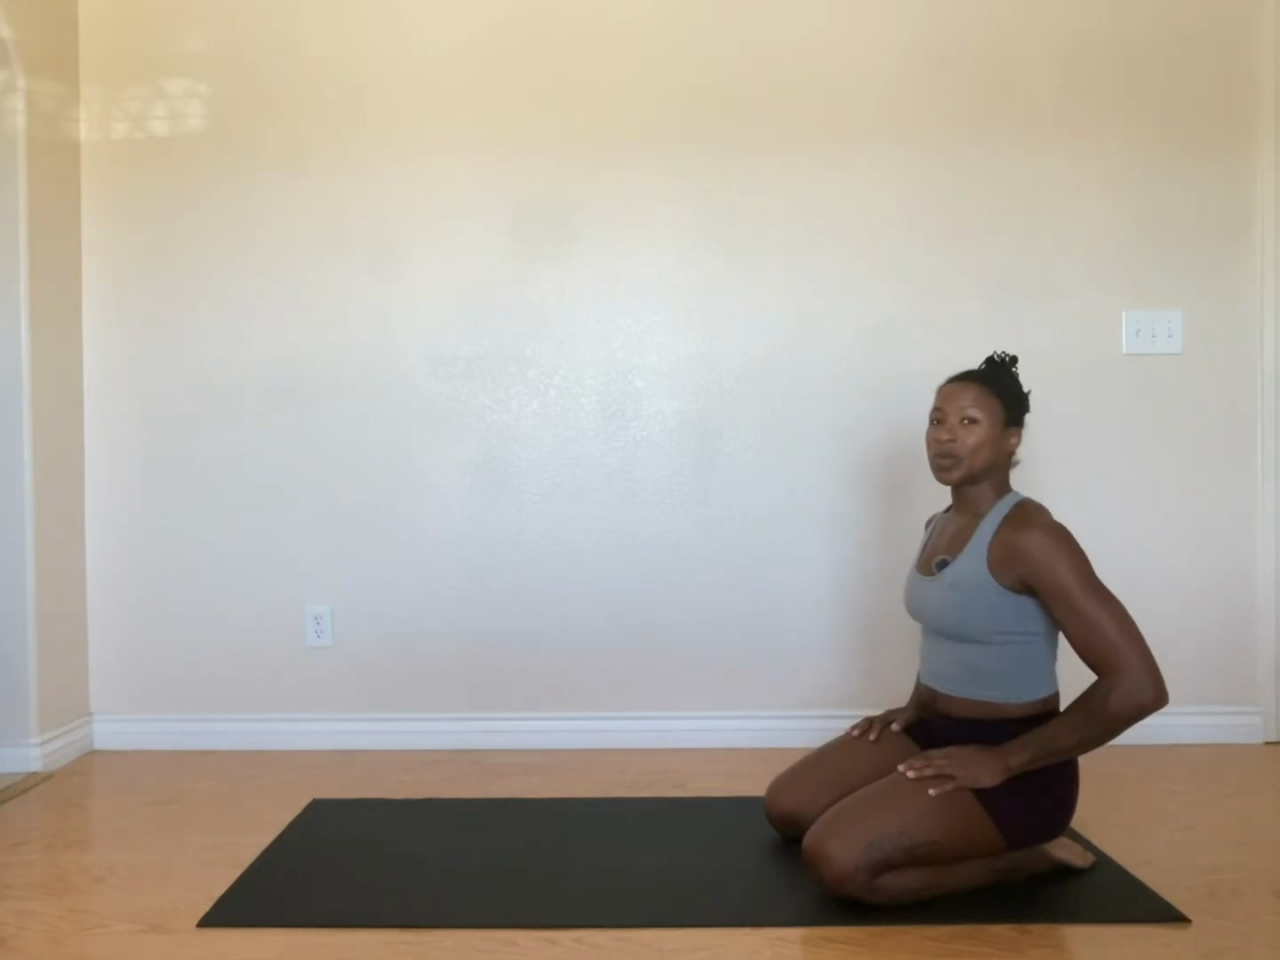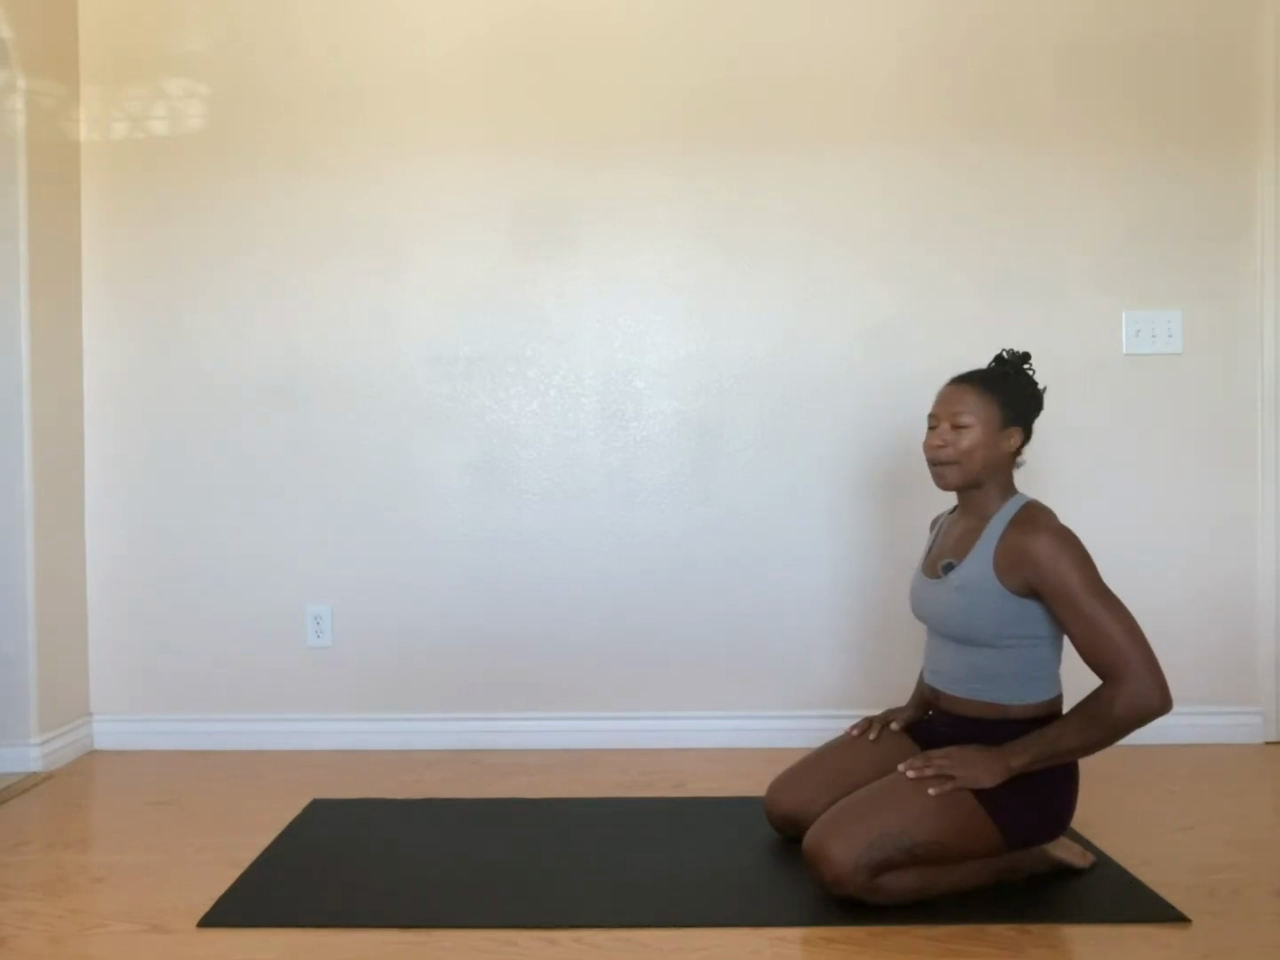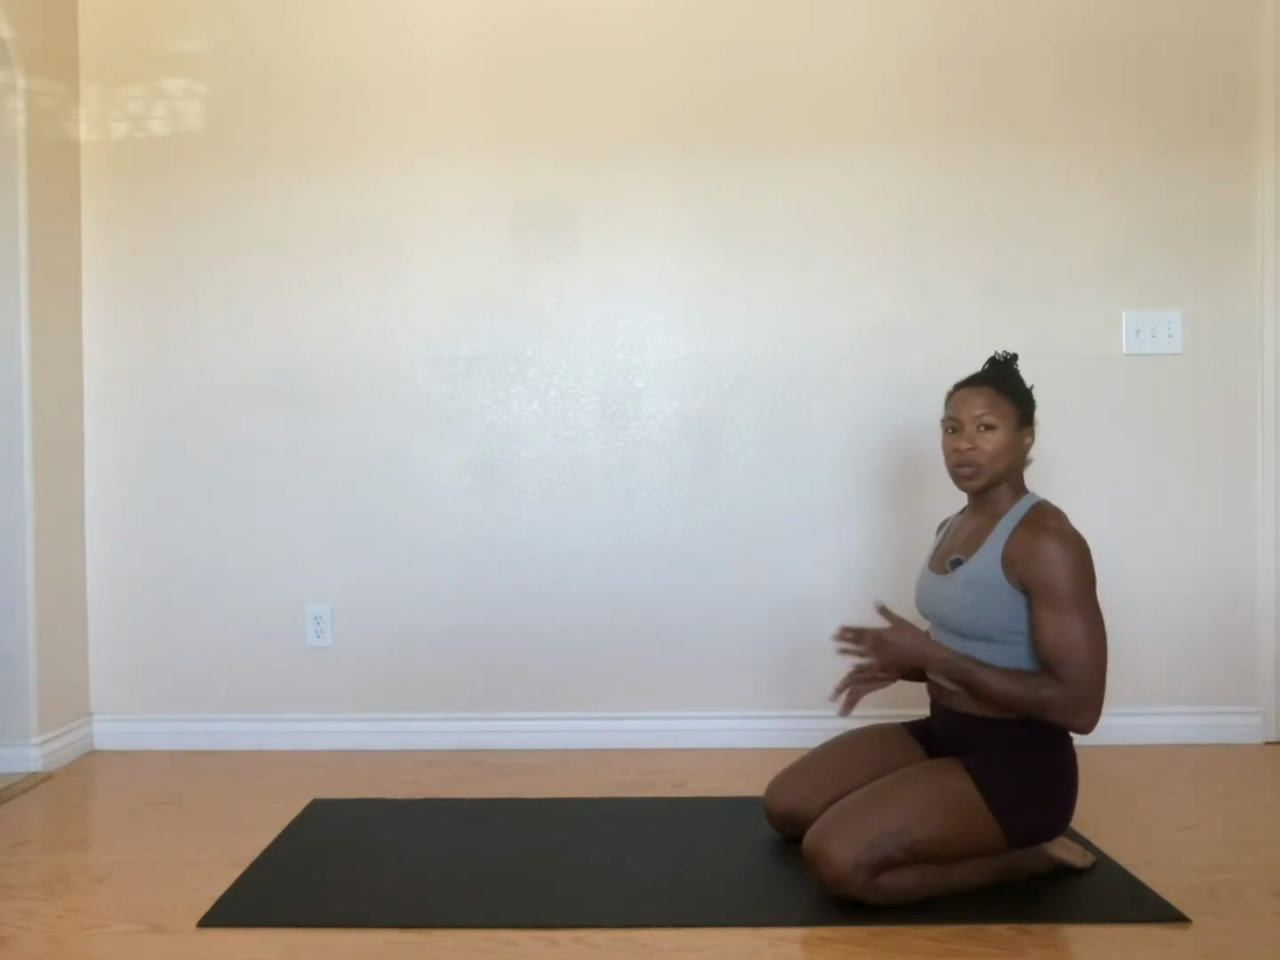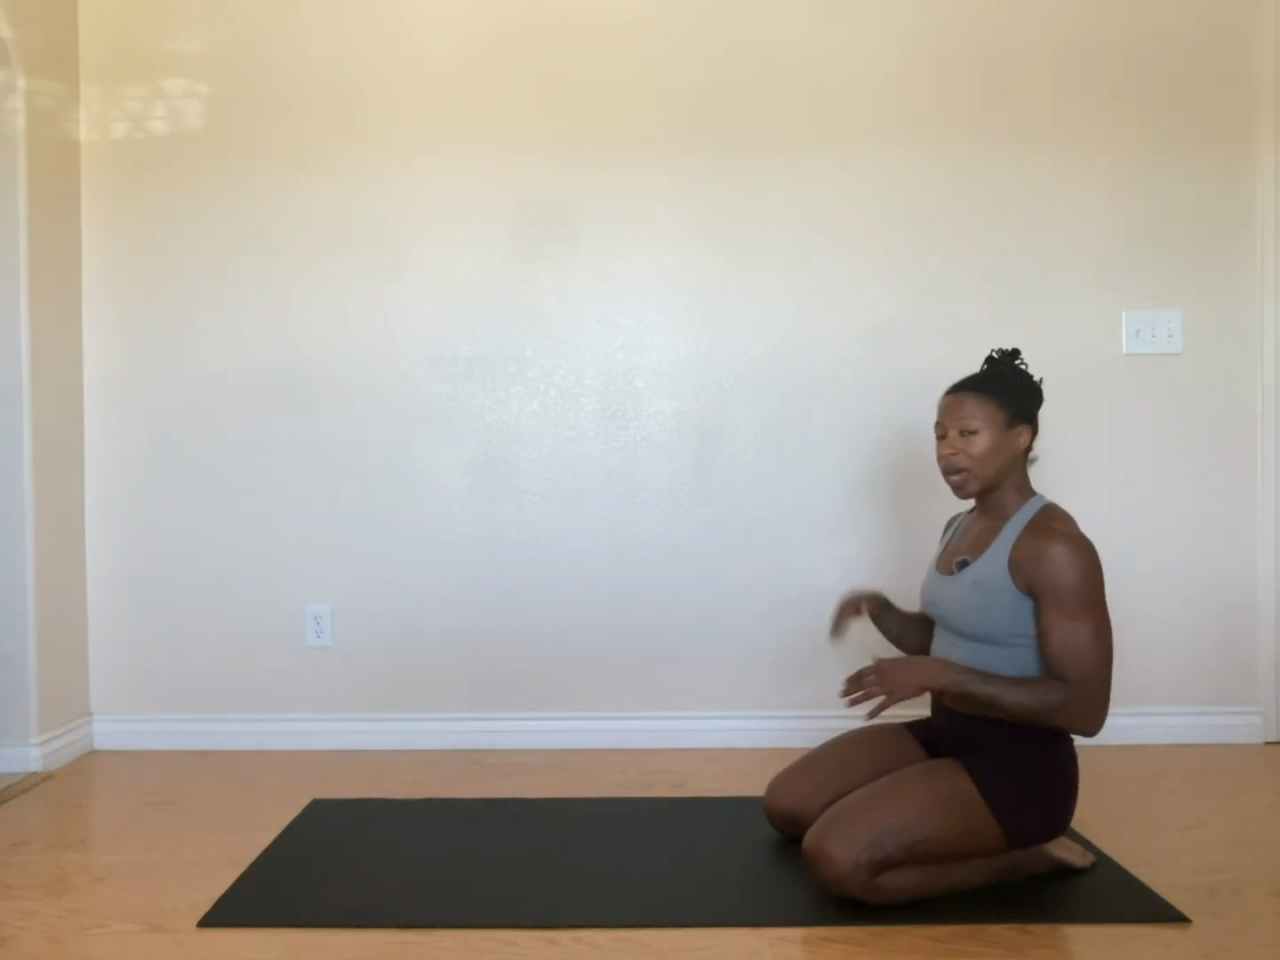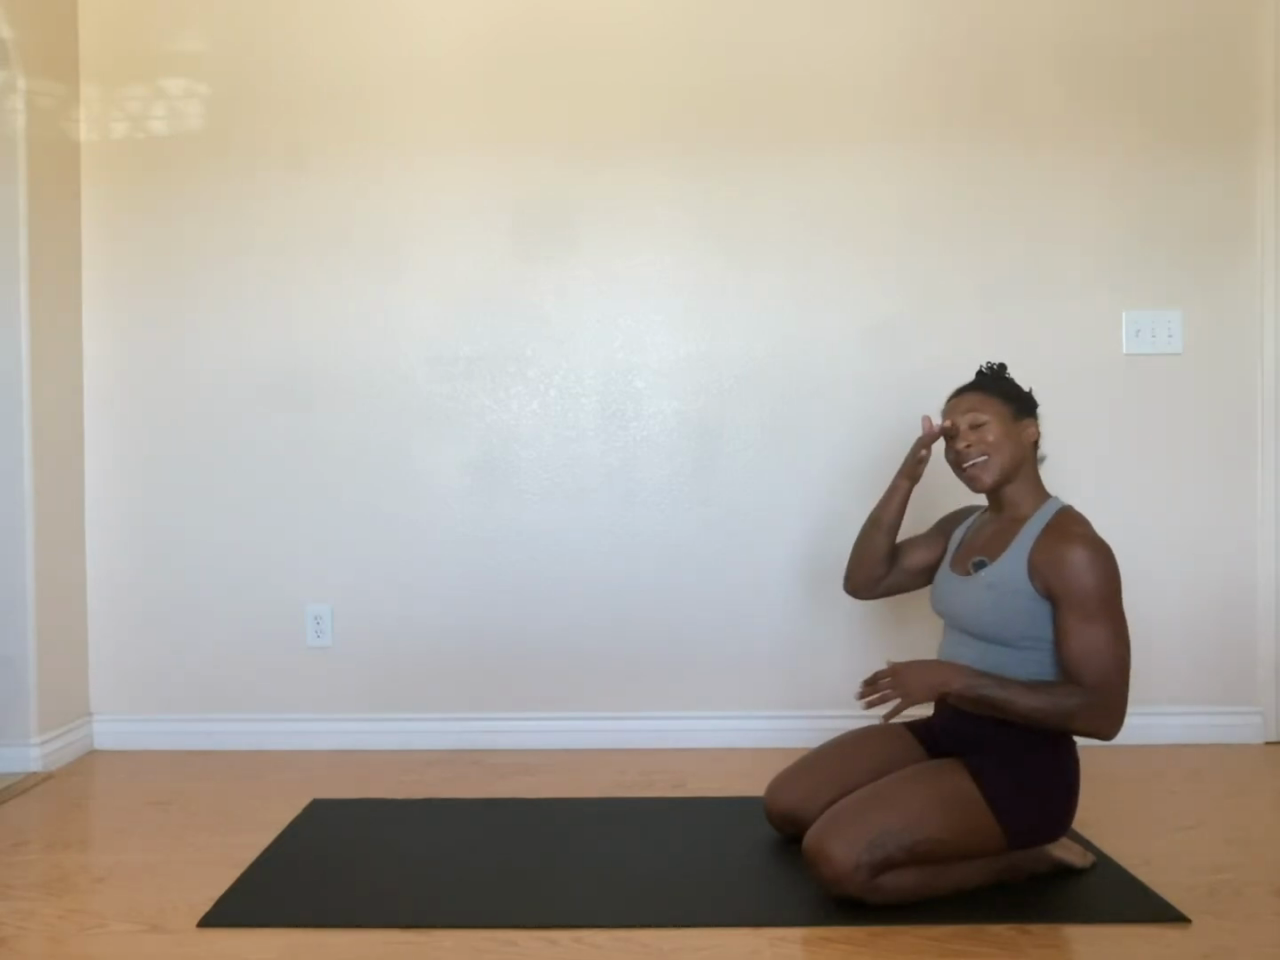
dt=1s
person 1, frame 1
left shoulder: (1029, 535)
right shoulder: (941, 527)
left elbow: (1138, 685)
left wrist: (1005, 762)
right wrist: (915, 707)
left hip: (1013, 765)
right hip: (940, 731)
left knee: (837, 860)
right knee: (785, 807)
left ankle: (1029, 856)
right ankle: (975, 833)
person 1, frame 2
left shoulder: (1036, 541)
right shoulder: (946, 527)
left elbow: (1142, 691)
left wrist: (1005, 762)
right wrist: (915, 706)
left hip: (1015, 769)
right hip: (942, 733)
left knee: (839, 859)
right knee: (786, 807)
left ankle: (1030, 857)
right ankle: (974, 836)
person 1, frame 3
left shoulder: (1047, 541)
right shoulder: (954, 528)
left elbow: (1079, 704)
left wrist: (928, 656)
right wrist: (896, 662)
left hip: (1018, 764)
right hip: (942, 733)
left knee: (839, 859)
right knee: (786, 805)
left ankle: (1029, 857)
right ankle: (981, 836)
person 1, frame 4
left shoulder: (1054, 546)
right shoulder: (960, 528)
left elbow: (1084, 708)
left wrist: (936, 675)
right wrist: (879, 609)
left hip: (1020, 766)
right hip: (945, 733)
left knee: (838, 858)
right knee: (786, 805)
left ankle: (1031, 856)
right ankle: (977, 835)
person 1, frame 5
left shoulder: (1072, 548)
right shoulder: (963, 526)
left elbow: (1102, 711)
right elbow: (864, 581)
left wrist: (952, 677)
right wrist: (907, 477)
left hip: (1022, 765)
right hip: (946, 731)
left knee: (837, 858)
right knee: (786, 805)
left ankle: (1029, 856)
right ankle: (979, 834)
